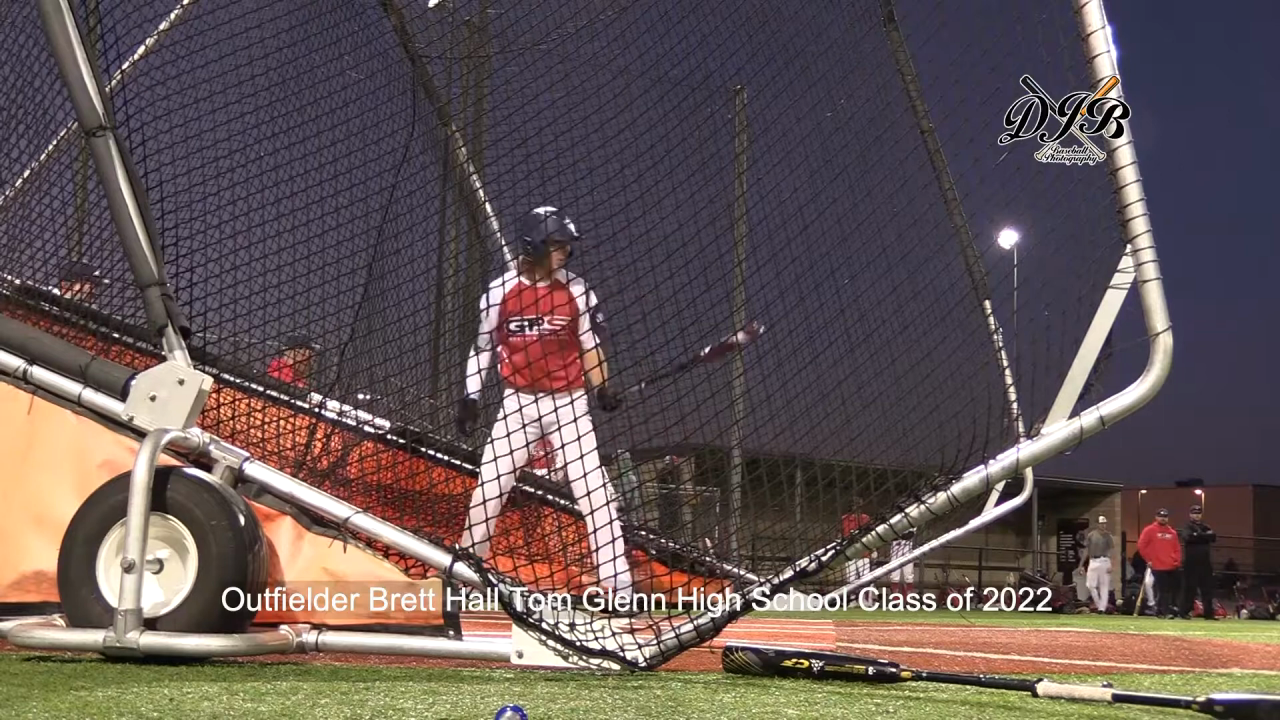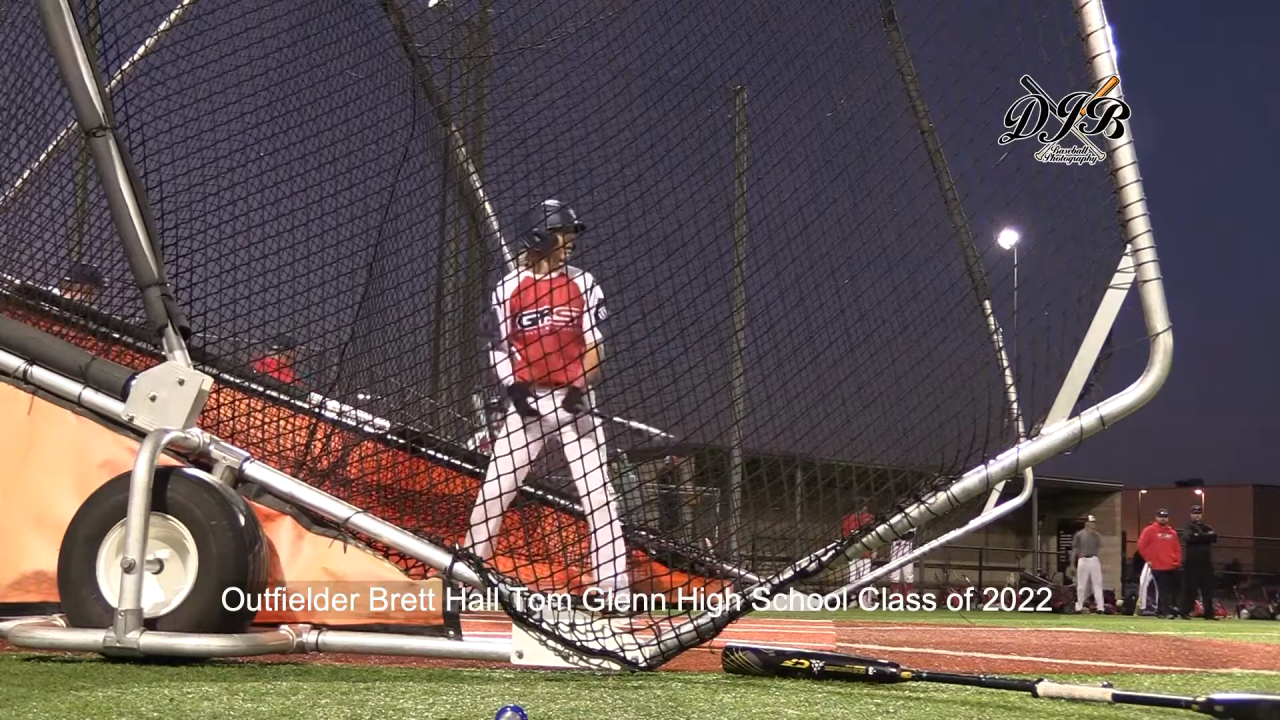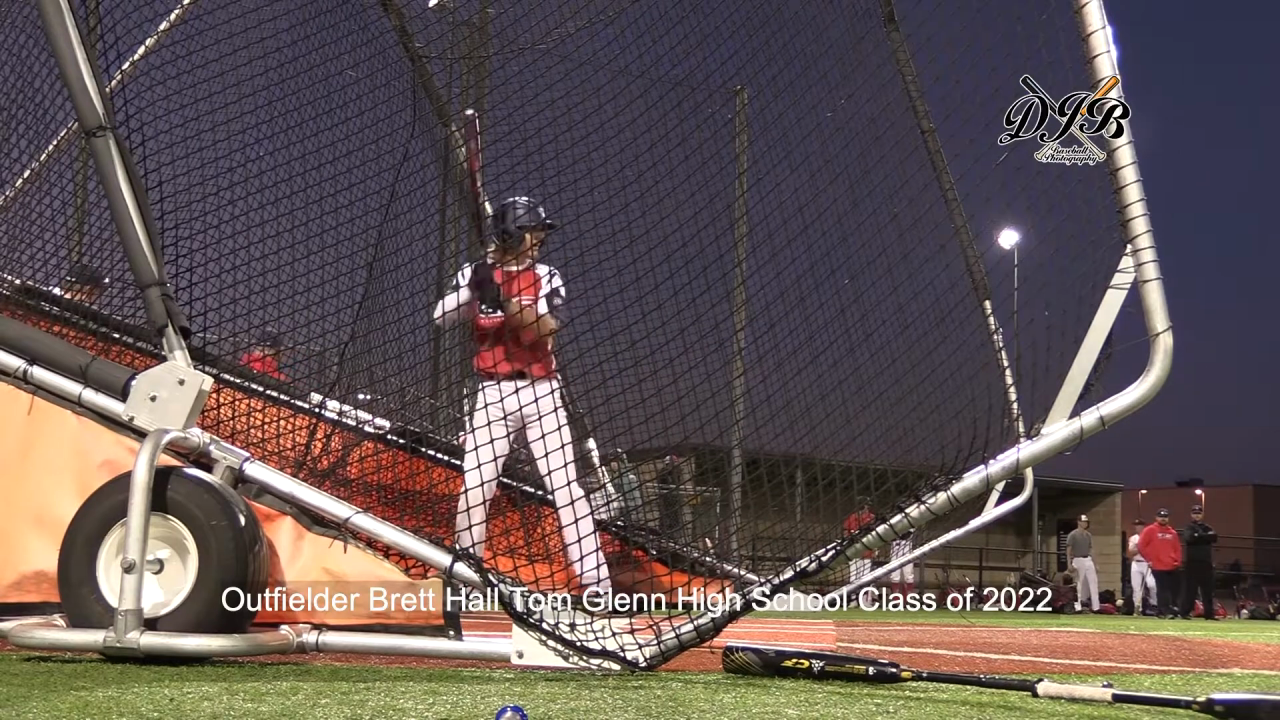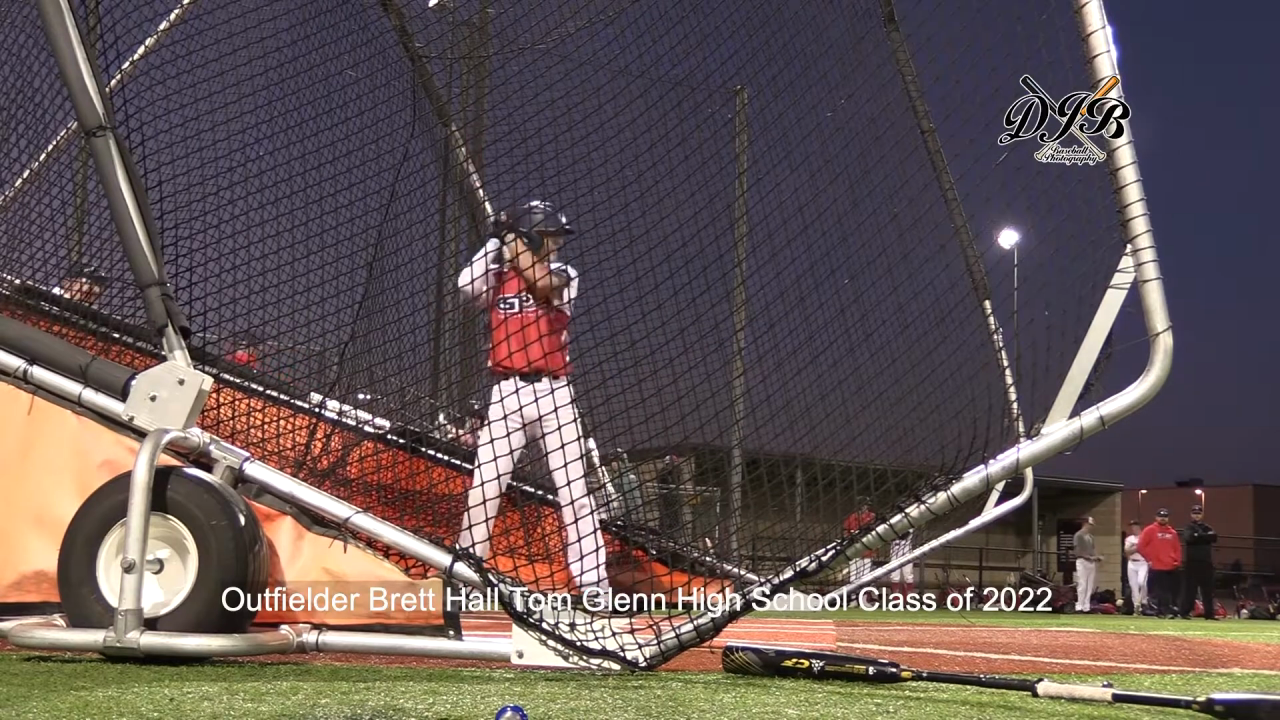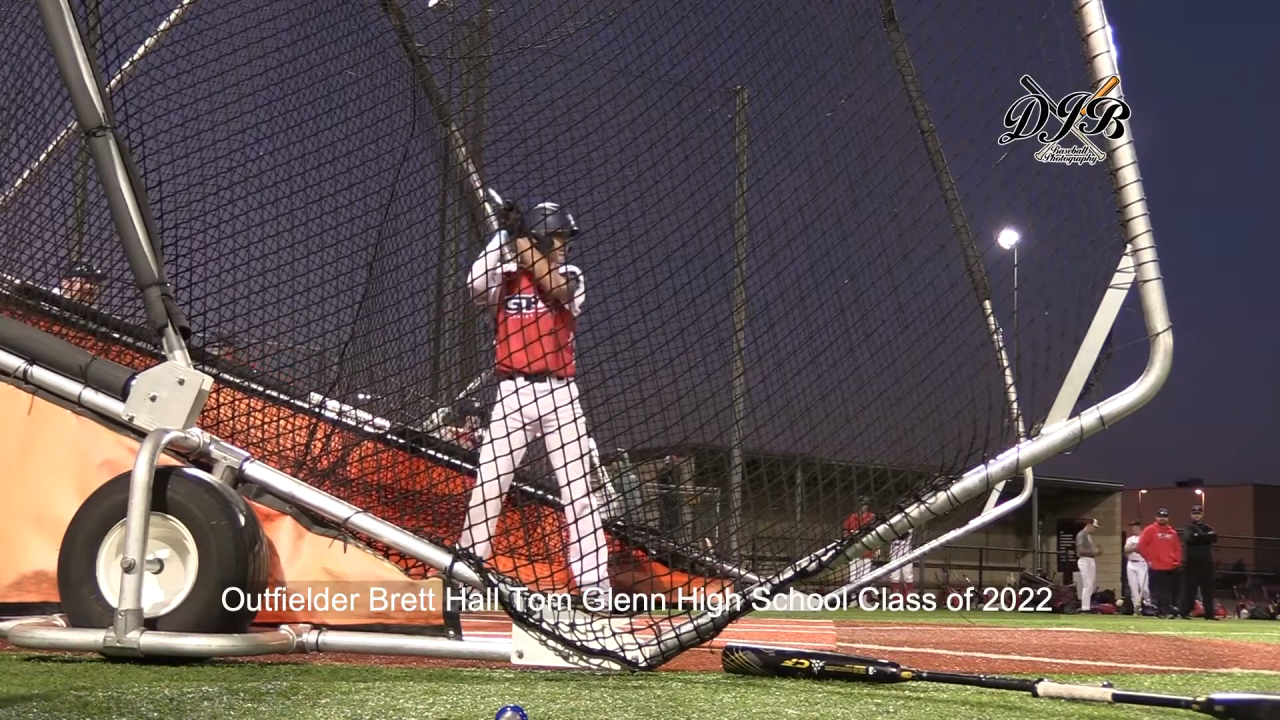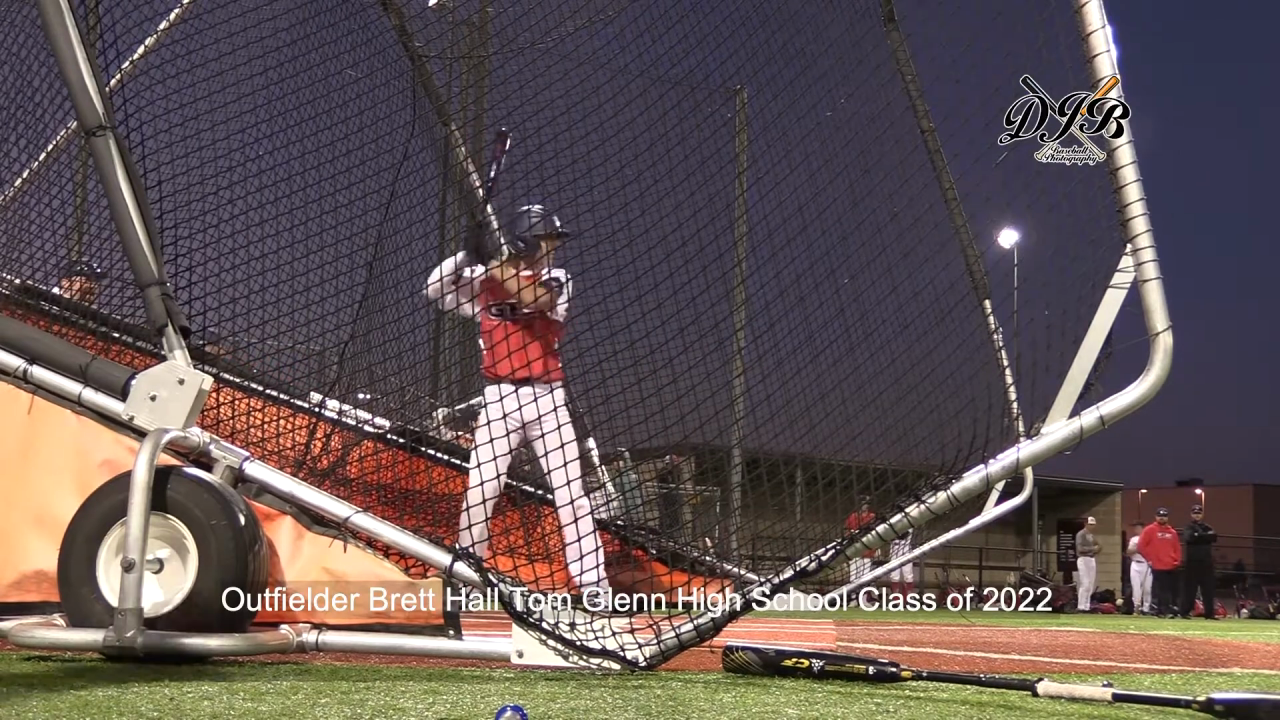
dt=0.5s
person 1, frame 1
left shoulder: (576, 290)
right shoulder: (501, 290)
left elbow: (589, 345)
right elbow: (483, 345)
left wrist: (602, 387)
right wrist: (471, 397)
left hip: (567, 402)
right hip: (518, 403)
left knee: (593, 489)
right knee: (489, 489)
left ankle: (618, 583)
person 1, frame 2
left shoulder: (583, 284)
right shoulder: (508, 287)
left elbow: (593, 345)
right elbow: (498, 349)
left wrist: (582, 388)
right wrist: (513, 389)
left hip: (572, 399)
right hip: (528, 399)
left knee: (597, 490)
right knee: (496, 487)
left ankle: (614, 585)
person 1, frame 3
left shoulder: (547, 277)
right shoulder: (475, 275)
left elbow: (545, 326)
right elbow: (441, 316)
left wrist: (503, 296)
right wrist: (472, 289)
left hip: (541, 391)
right hip: (493, 394)
left knee: (566, 486)
right knee: (476, 486)
left ankle: (595, 580)
person 1, frame 4
left shoulder: (563, 274)
right shoulder: (497, 276)
left elbow: (543, 282)
right elbow: (467, 286)
left wrist: (511, 236)
right wrist: (496, 240)
left hip: (553, 392)
right hip: (507, 393)
left knee: (574, 488)
right knee: (484, 486)
left ankle: (593, 580)
person 1, frame 5
left shoulder: (571, 276)
right shoulder: (505, 277)
left elbow: (555, 288)
right elbow: (477, 284)
left wrist: (522, 239)
right wrist: (503, 235)
left hip: (559, 394)
right hip: (512, 394)
left knee: (578, 489)
right knee: (488, 486)
left ankle: (594, 581)
person 1, frame 6
left shoulder: (558, 280)
right shoulder: (484, 281)
left elbow: (534, 300)
right elbow: (436, 291)
left wrist: (492, 265)
right wrist: (468, 253)
left hip: (546, 397)
right hip: (500, 397)
left knee: (570, 490)
right knee: (480, 489)
left ankle: (592, 582)
